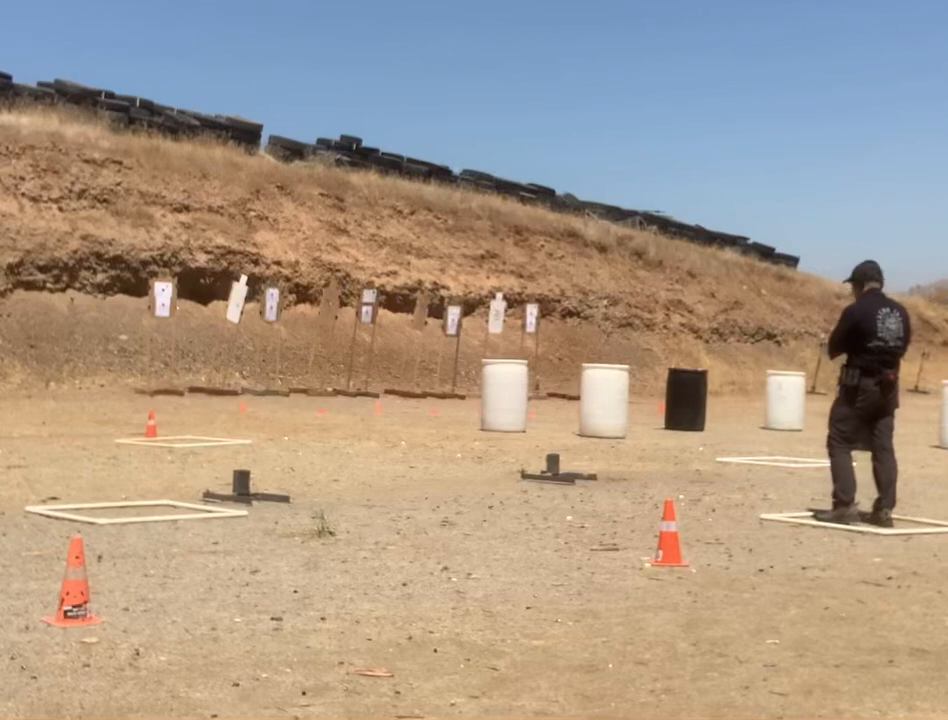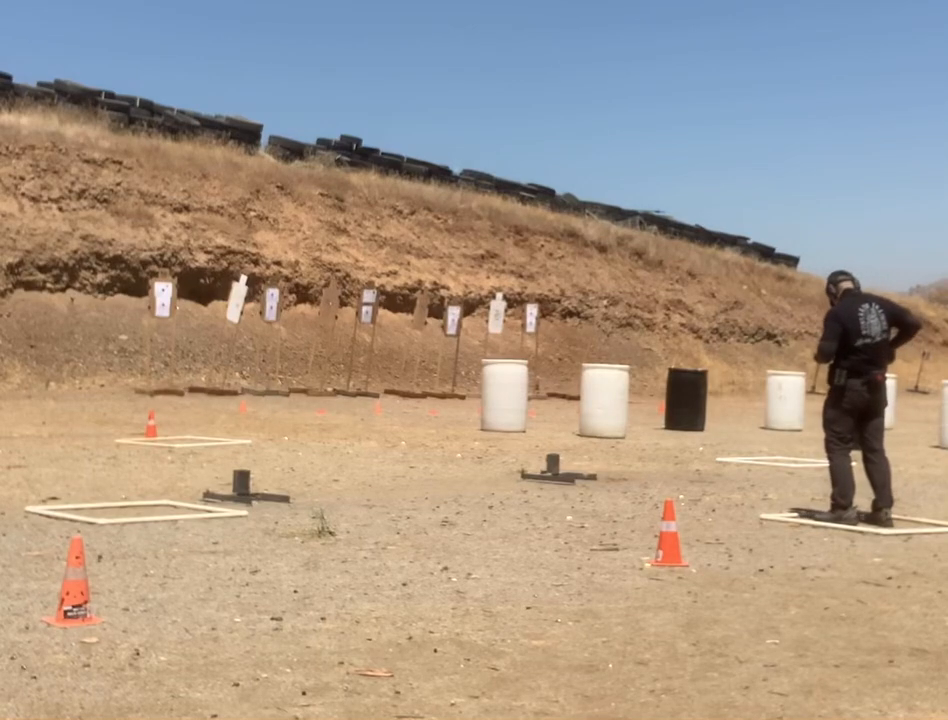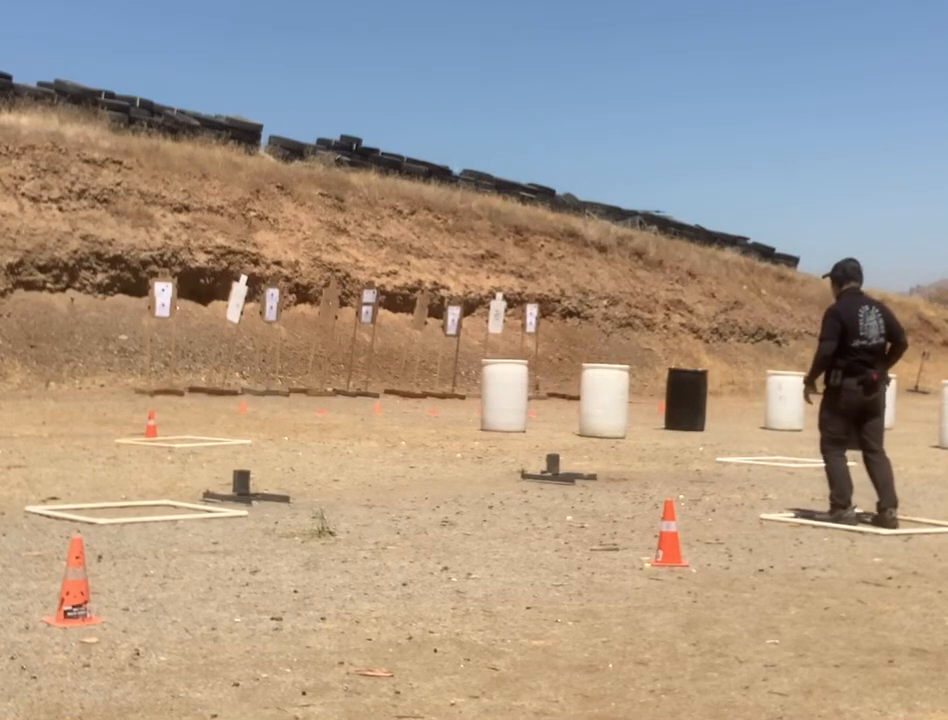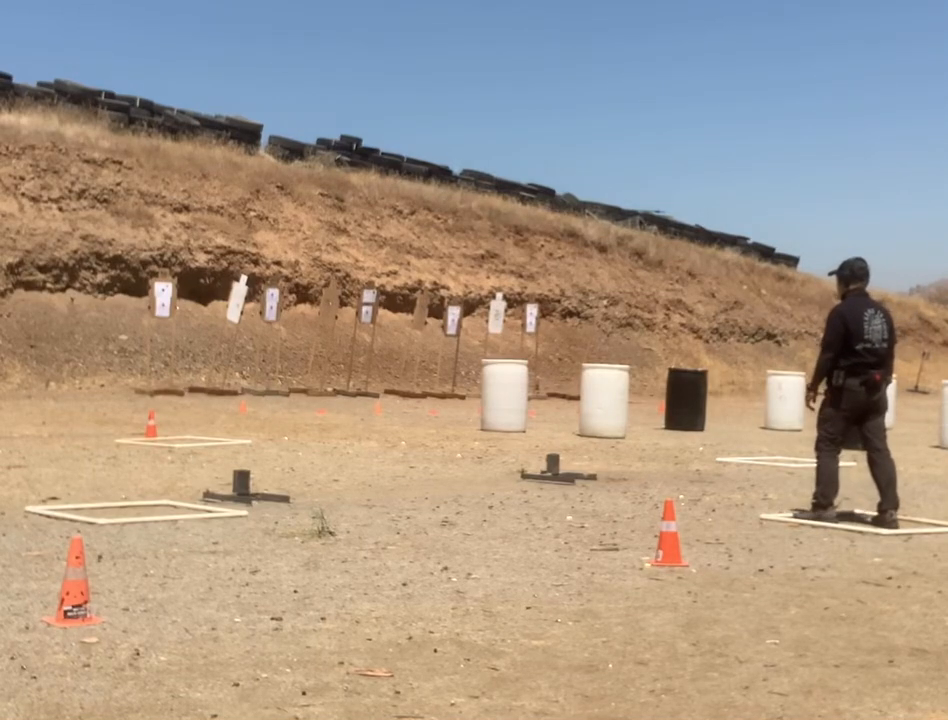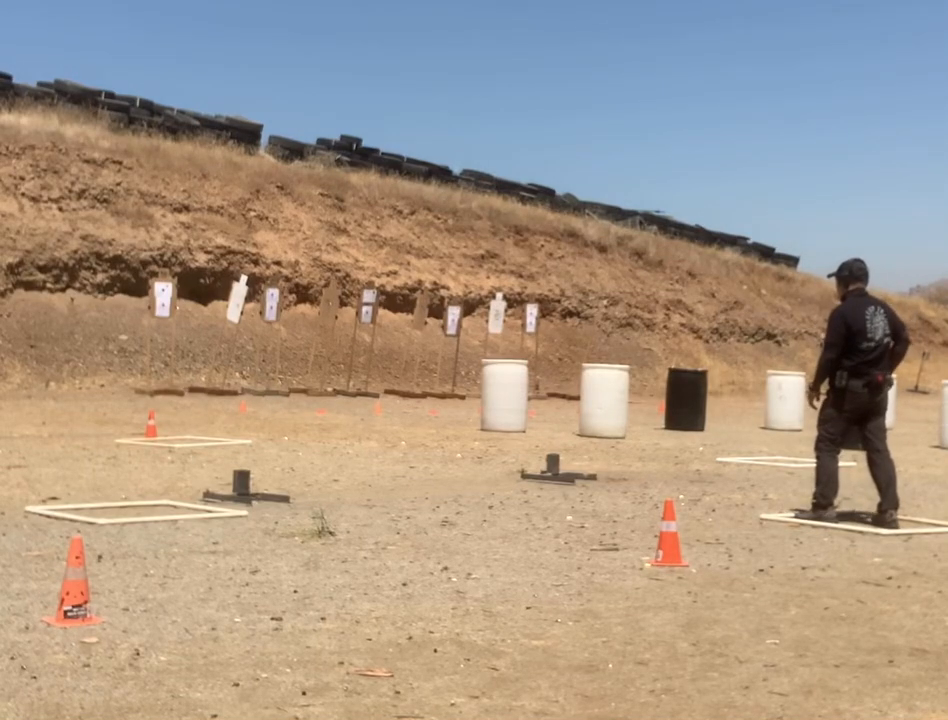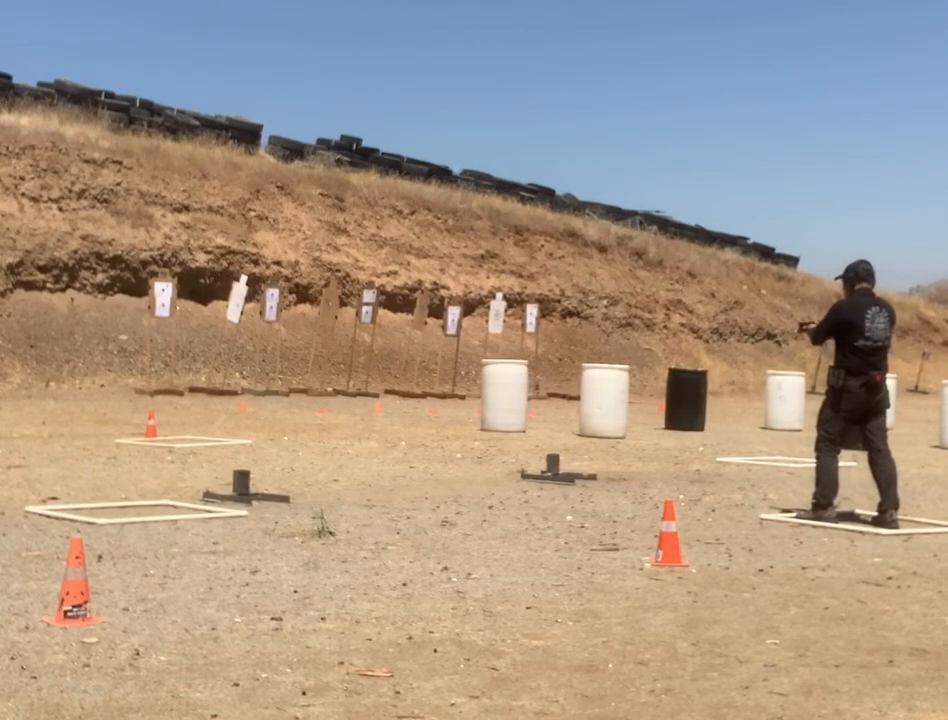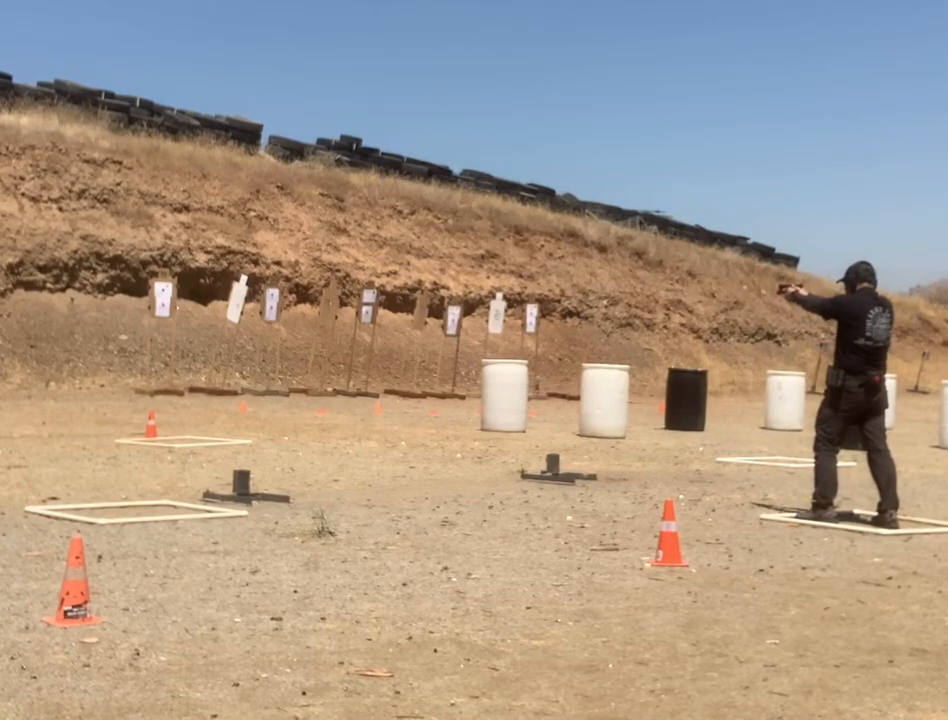
dt=0.7s
person 1, frame 1
left shoulder: (856, 311)
right shoulder: (900, 312)
left elbow: (834, 347)
right elbow: (901, 347)
left wrist: (850, 348)
left hip: (859, 386)
right hip: (888, 388)
left knee: (839, 445)
right knee: (884, 449)
left ankle: (845, 506)
right ankle: (884, 510)
person 1, frame 2
left shoulder: (838, 312)
right shoulder: (881, 304)
left elbow: (826, 351)
right elbow: (913, 323)
left wrist: (819, 357)
right wrist: (891, 346)
left hip: (847, 387)
right hip: (876, 387)
left knee: (838, 448)
right knee: (874, 449)
left ankle: (843, 509)
right ankle: (883, 509)
person 1, frame 3
left shoulder: (837, 311)
right shoulder: (880, 309)
left elbow: (826, 351)
right elbow: (901, 343)
left wrist: (810, 380)
left hip: (844, 388)
right hip: (873, 389)
left knee: (833, 448)
right knee: (875, 450)
left ankle: (842, 508)
right ankle: (887, 509)
person 1, frame 4
left shoulder: (841, 312)
right shoulder: (883, 313)
left elbow: (828, 354)
right elbow: (889, 354)
left wrist: (813, 387)
left hip: (845, 389)
right hip: (875, 390)
left knee: (827, 447)
right knee: (879, 449)
left ankle: (823, 507)
right ankle: (889, 511)
person 1, frame 5
left shoulder: (843, 312)
right shoulder: (883, 309)
left elbow: (830, 355)
right elbow: (903, 340)
left wrist: (815, 386)
left hip: (848, 389)
right hip: (877, 390)
left knee: (827, 447)
right knee: (878, 449)
left ankle: (823, 507)
right ankle: (889, 511)
person 1, frame 6
left shoulder: (844, 308)
right shoulder: (887, 310)
left elbow: (818, 337)
left wrist: (812, 329)
right wrist: (820, 328)
left hip: (847, 387)
right hip: (876, 388)
left knee: (827, 446)
right knee: (879, 449)
left ankle: (824, 507)
right ankle: (889, 511)
person 1, frame 7
left shoulder: (849, 304)
right shoulder: (886, 307)
left elbow: (820, 306)
left wrist: (797, 296)
right wrist: (806, 295)
left hip: (846, 387)
right hip: (875, 388)
left knee: (826, 446)
right knee: (878, 449)
left ankle: (823, 507)
right ankle: (889, 511)
